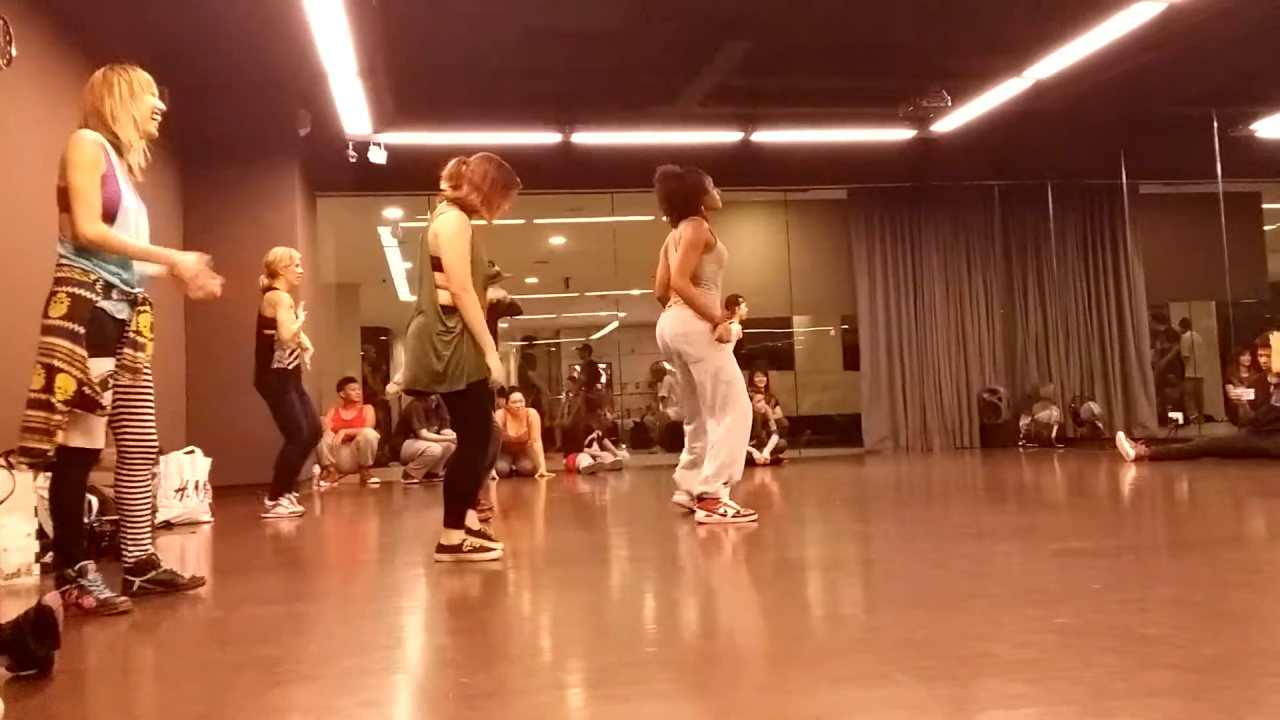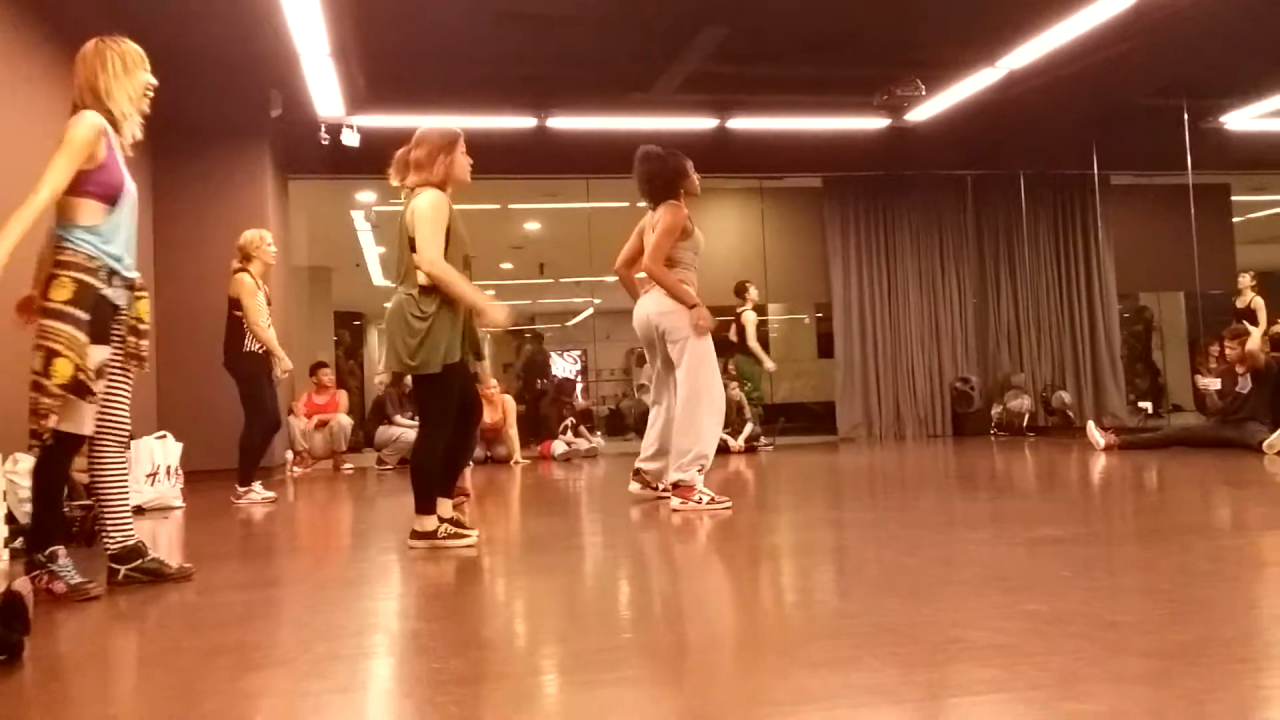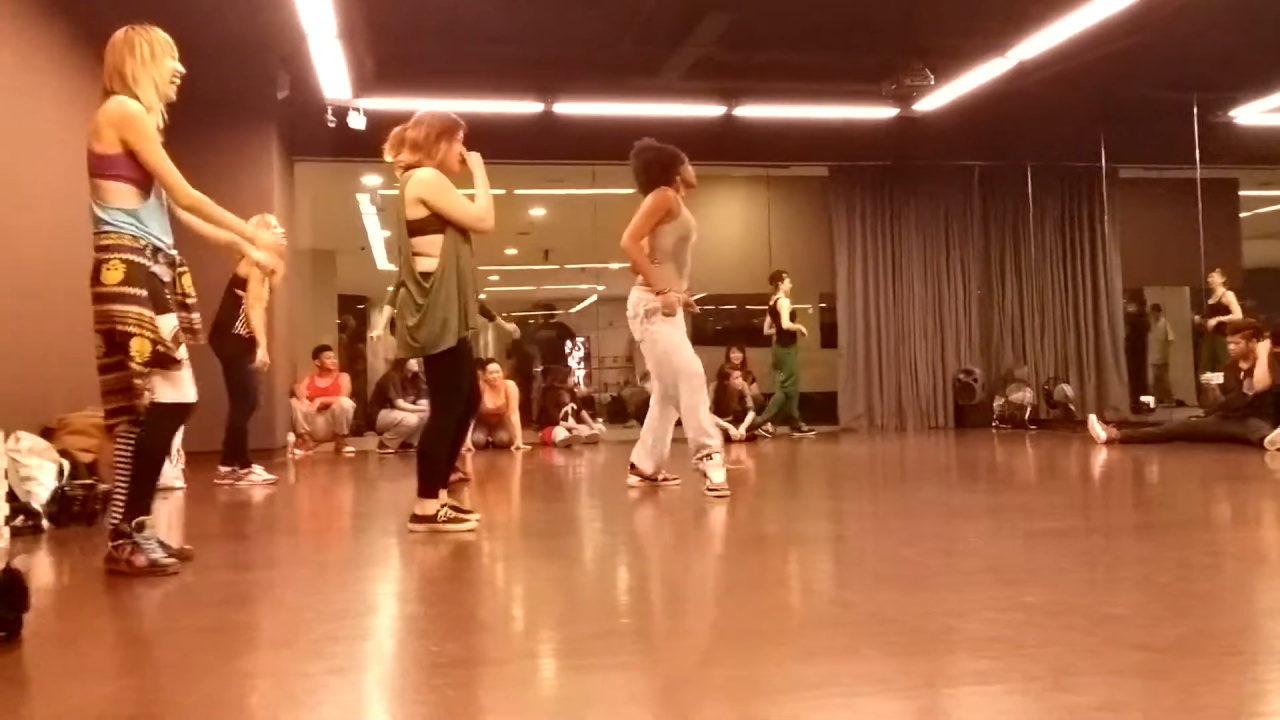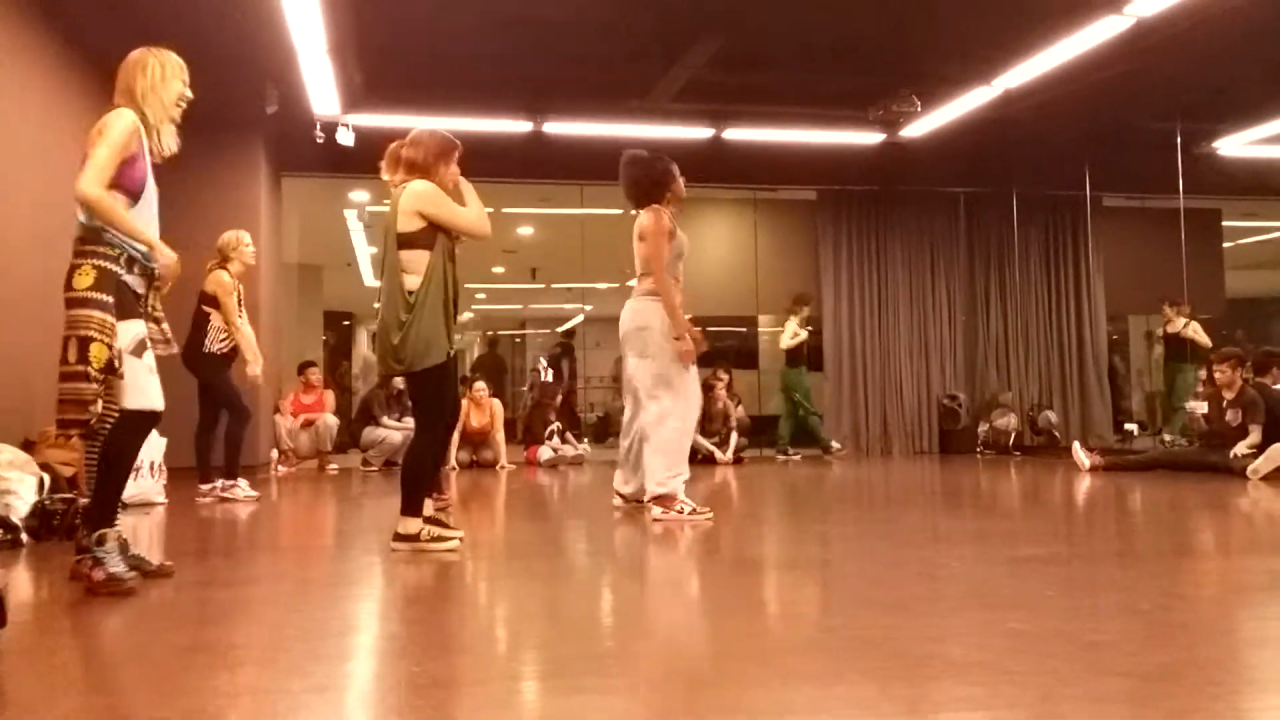
dt=0.5s
person 1, frame 1
left shoulder: (125, 164)
right shoulder: (88, 142)
right elbow: (86, 231)
left wrist: (177, 267)
right wrist: (169, 257)
left hip: (126, 313)
right hip: (84, 307)
left knee: (139, 445)
right knee: (80, 444)
left ankle: (139, 562)
right ankle: (74, 573)
person 1, frame 2
left shoulder: (112, 136)
right shoulder: (90, 125)
left elbow: (68, 217)
right elbow: (46, 194)
left hip: (112, 293)
right hip: (84, 290)
left knee: (113, 430)
right knee: (74, 427)
left ankle: (125, 553)
right ankle: (46, 557)
person 1, frame 3
left shoulder: (135, 118)
right shoulder: (123, 110)
left elbow: (174, 212)
right elbow: (183, 195)
left wrist: (245, 245)
right wrist: (249, 234)
left hip: (145, 272)
right hip: (129, 271)
left knee: (142, 408)
right knee: (169, 401)
left ankle: (128, 531)
right ankle: (129, 533)
person 1, frame 4
left shoulder: (144, 138)
right shoulder: (124, 121)
right elbow: (89, 189)
left wrist: (155, 254)
right wrist: (153, 244)
left hip: (130, 282)
right hip: (104, 278)
left knee: (121, 416)
right knee: (136, 408)
left ankle: (105, 542)
right ankle: (97, 541)
person 2, frame 1
left shoulder: (448, 218)
right shoulder: (454, 220)
right elbow: (460, 289)
right wrist: (491, 350)
left hip: (450, 341)
right hip: (452, 342)
left knee: (476, 436)
right knee: (476, 437)
left ankle: (466, 522)
right ankle: (451, 538)
person 2, frame 2
left shoulder: (432, 201)
right shoulder: (430, 199)
right elbow: (433, 265)
left wrist: (473, 301)
right wrist: (482, 304)
left hip: (440, 327)
right hip: (426, 324)
left knee: (467, 412)
right knee: (438, 422)
left ankle: (441, 508)
right ankle: (425, 525)
person 2, frame 3
left shoulder: (425, 183)
right shoulder: (425, 178)
right elbow: (484, 220)
right wrist: (479, 171)
left hip: (447, 310)
right hip: (436, 310)
left knee: (466, 401)
right knee: (448, 406)
left ankle: (436, 495)
right ankle: (424, 509)
person 2, frame 4
left shoulder: (414, 197)
right shoulder: (421, 191)
left elbow: (452, 234)
right elbow: (480, 227)
left wrist: (458, 187)
right wrist: (466, 188)
left hip: (426, 325)
right hip: (419, 325)
left knee: (442, 418)
right knee: (432, 423)
left ankle: (424, 508)
right ankle: (409, 527)
person 3, frame 1
left shoulder: (676, 234)
right shoulder: (697, 226)
left elbow: (661, 290)
right elbow: (679, 282)
right wrist: (715, 318)
left hip: (672, 324)
right hip: (694, 325)
left knee: (702, 412)
right knee: (732, 408)
left ankle: (690, 485)
right ankle: (710, 496)
person 3, frame 2
left shoulder: (652, 217)
right shoulder: (675, 211)
left elbow: (623, 266)
right elbow: (652, 263)
right wrist: (694, 303)
left hip: (649, 310)
right hip: (674, 306)
left knee: (671, 394)
right knee: (702, 392)
left ankle: (648, 473)
right ankle: (685, 484)
person 3, frame 3
left shoulder: (672, 205)
right shoulder: (664, 195)
left elbow: (637, 257)
right elbow: (629, 243)
left wrist: (677, 293)
right wrist: (662, 290)
left hip: (663, 304)
right hip: (652, 304)
left knee: (672, 385)
right knee: (686, 373)
left ankle: (644, 467)
right ankle: (709, 458)
person 3, frame 4
left shoulder: (646, 219)
right shoulder: (657, 216)
right elbow: (661, 276)
left wrist: (682, 322)
right wrist: (681, 330)
left hip: (637, 314)
right hip: (651, 314)
left knee: (644, 407)
right knee: (676, 401)
left ankle: (629, 487)
right ankle: (666, 494)
person 4, frame 1
left shoulder: (286, 299)
right shoulder: (277, 297)
left elbow: (298, 335)
right elbow: (289, 335)
left wrist: (307, 345)
right wrist: (299, 319)
left hip: (287, 377)
right hip: (275, 378)
left knee: (314, 431)
right knee: (298, 436)
left ankle: (284, 492)
right ankle: (273, 500)
person 4, frame 2
left shoulder: (259, 282)
right shoulder: (244, 279)
right elbow: (256, 325)
left wrist: (276, 359)
right wrist: (282, 355)
left hip: (258, 359)
right hip: (245, 359)
left knee: (272, 421)
right knee: (257, 421)
left ankle: (248, 481)
right ankle: (244, 487)
person 4, frame 3
right shoulder: (256, 261)
right elbow: (253, 307)
left wrist: (261, 347)
right wrist: (262, 346)
left hip: (239, 341)
right hip: (231, 340)
left knee: (246, 402)
right knee: (243, 403)
left ankle: (228, 465)
right ankle: (243, 468)
person 4, frame 4
left shoulder: (236, 284)
right shoulder: (222, 277)
left elbow: (244, 324)
right elbow: (232, 324)
left wrist: (257, 359)
right wrist: (249, 361)
left hip: (213, 359)
right hip: (205, 356)
left knee: (209, 420)
right knee: (240, 413)
left ankle: (207, 484)
right ankle: (231, 480)
